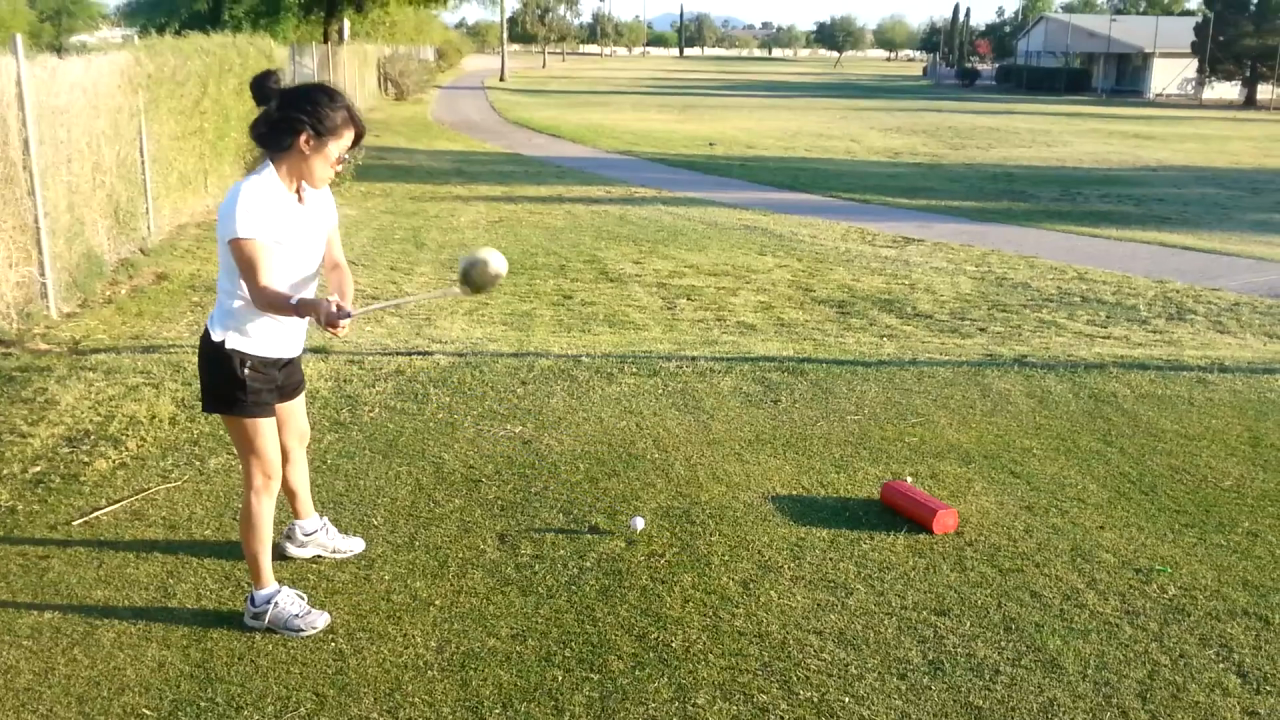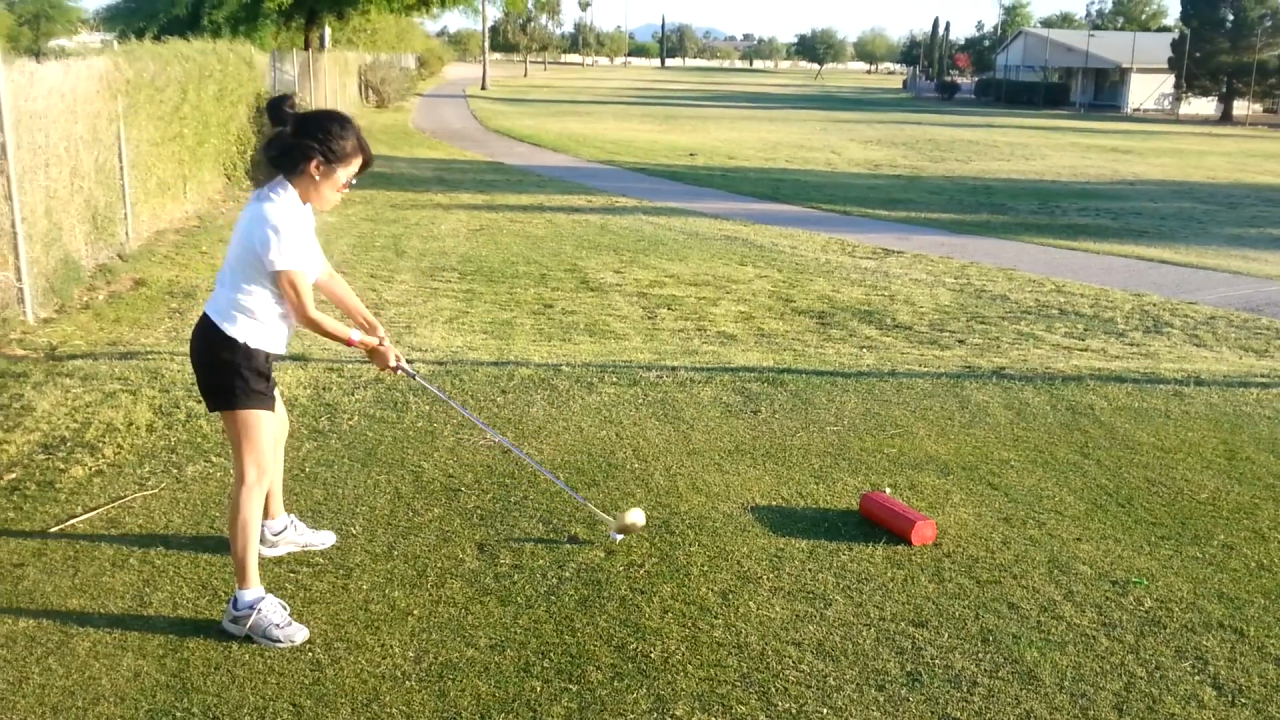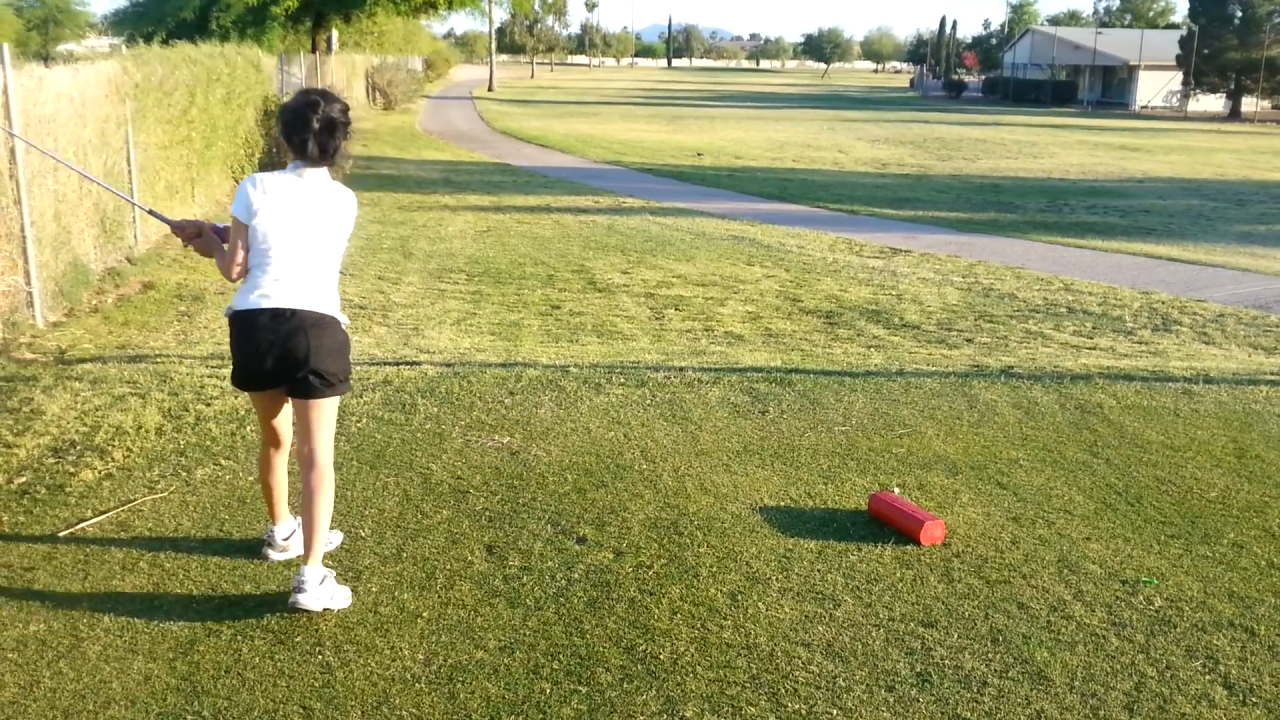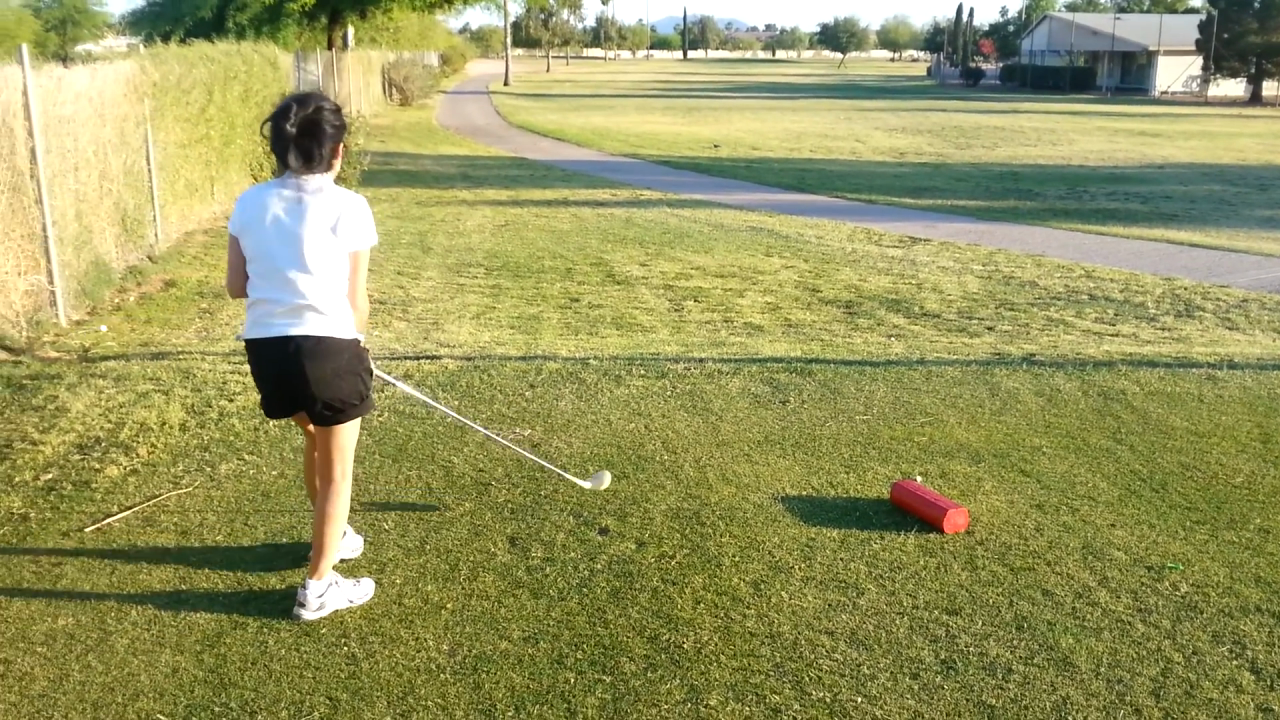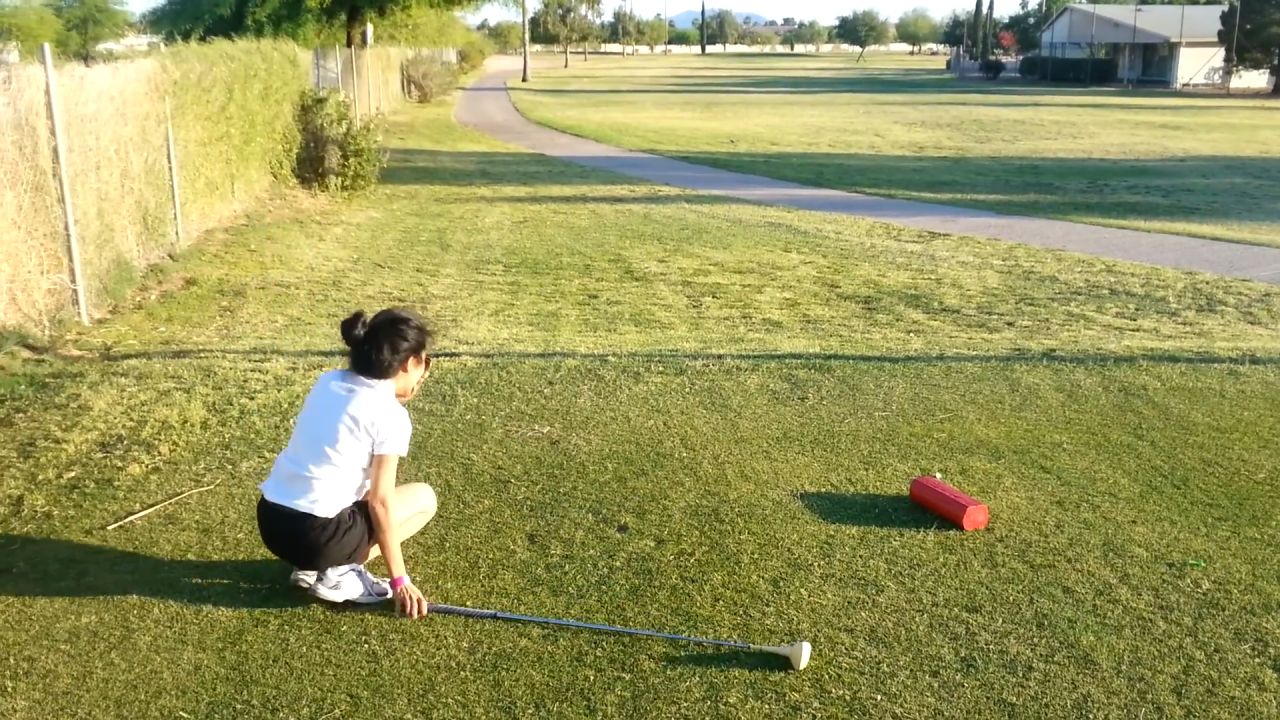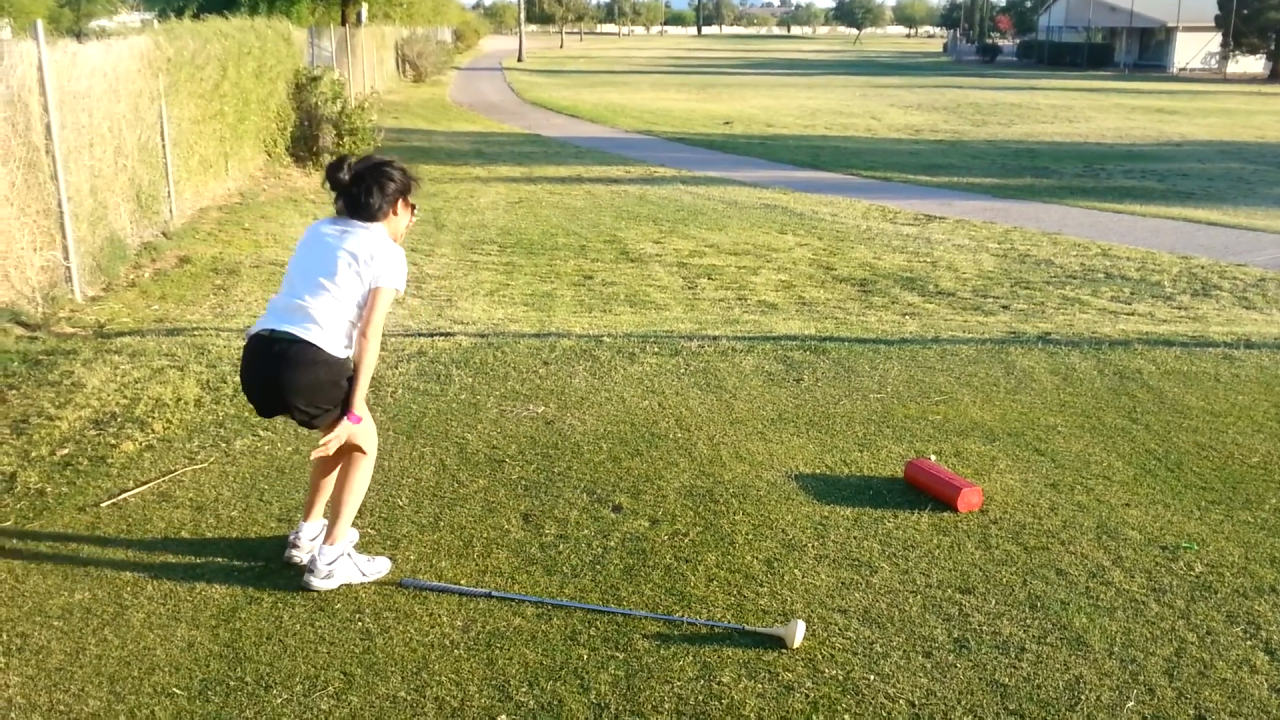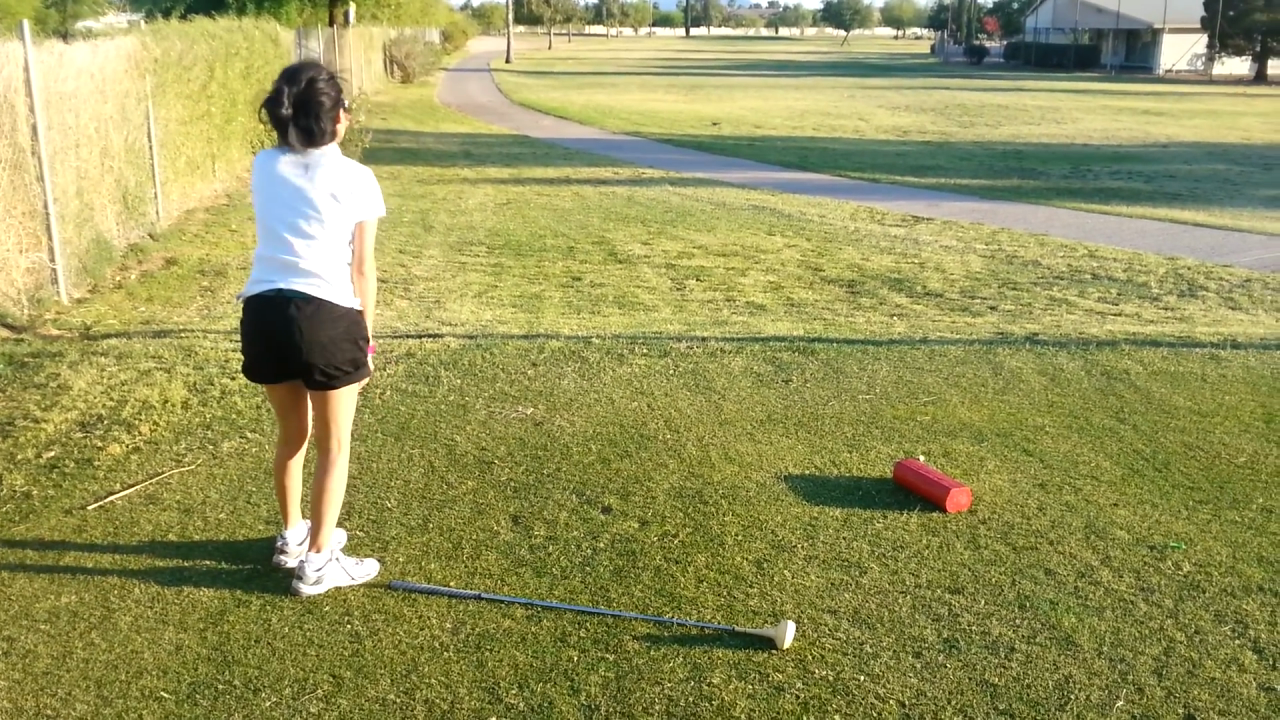
dt=0.7s
person 1, frame 1
left shoulder: (316, 197)
right shoulder: (249, 199)
left elbow: (336, 264)
right elbow: (262, 295)
left wrist: (340, 301)
right wrist: (310, 308)
left hip: (283, 351)
right hip: (240, 354)
left knee: (296, 444)
right knee: (264, 473)
left ankle: (306, 529)
right ankle: (264, 597)
person 1, frame 2
left shoulder: (292, 203)
right shoulder: (282, 222)
left elbow: (324, 276)
right elbow: (305, 314)
left wrist: (371, 323)
right wrist: (367, 346)
left hip: (242, 344)
right hip: (233, 349)
left knee: (275, 436)
right knee: (255, 469)
left ankle: (275, 527)
right ankle: (248, 602)
person 1, frame 3
left shoulder: (255, 188)
right shoulder: (344, 201)
left elbow: (235, 268)
left wrist: (209, 240)
right wrist: (215, 232)
left hip: (253, 325)
right hip: (316, 328)
left knee: (275, 437)
right knee: (317, 454)
left ankle: (282, 530)
right ankle: (309, 576)
person 1, frame 4
left shoulder: (250, 203)
right shoulder: (348, 207)
left elbow: (236, 286)
right elbow: (356, 301)
right wrist: (349, 344)
left hip: (266, 349)
right hip: (327, 349)
left knee: (316, 441)
right knee: (337, 472)
left ankle: (330, 537)
right ankle: (317, 589)
person 1, frame 5
left shoulder: (329, 382)
right shoulder: (390, 414)
right elbow: (381, 504)
right wrist: (400, 580)
left hip: (271, 519)
right hip: (312, 533)
left knee: (380, 481)
right knee: (423, 499)
left ankle: (313, 565)
right ankle: (343, 575)
person 1, frame 6
left shoulder: (318, 232)
right shoulder: (387, 253)
right elbow: (368, 335)
right wrist: (354, 411)
left hip: (258, 357)
right hip: (308, 364)
left knee: (341, 437)
right knee: (363, 443)
left ankle: (307, 534)
right ankle: (329, 559)
person 1, frame 7
left shoulder: (263, 167)
right shoulder: (355, 178)
right elbow: (362, 270)
right wrist: (367, 340)
left hip: (262, 314)
right hip: (324, 318)
left knee: (291, 434)
right knee: (334, 445)
left ankle: (293, 537)
right ankle: (317, 562)
